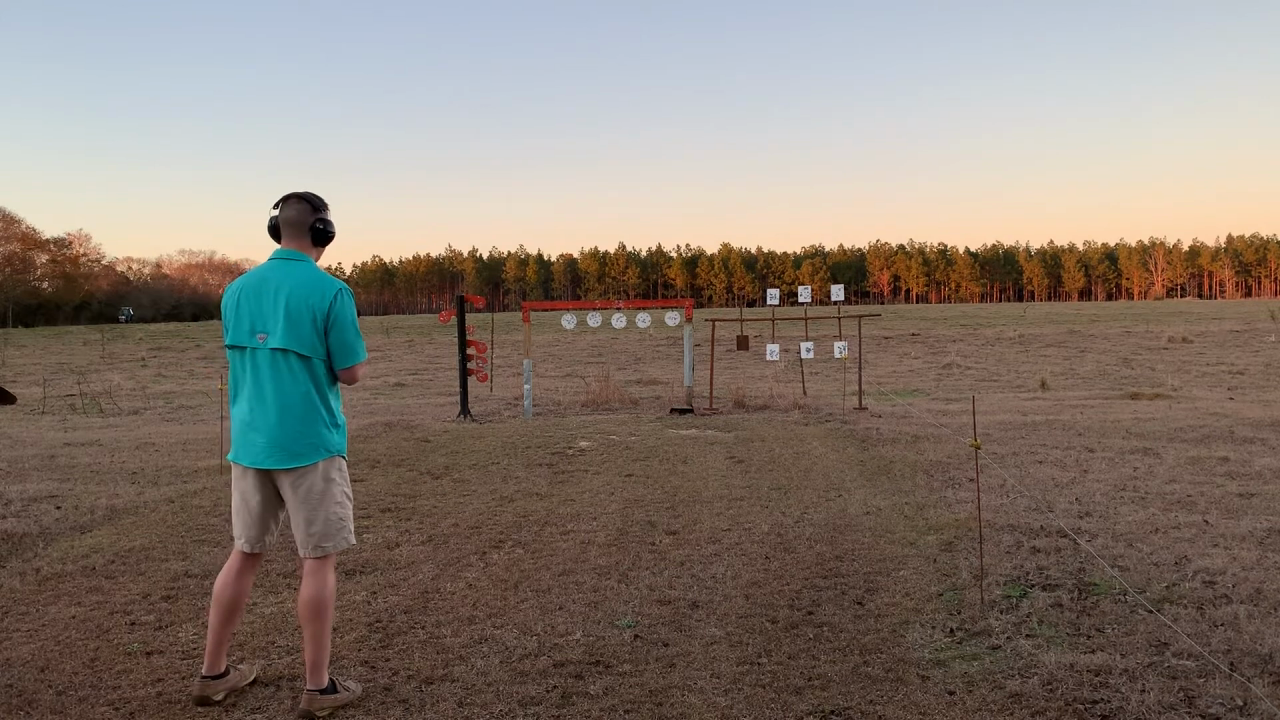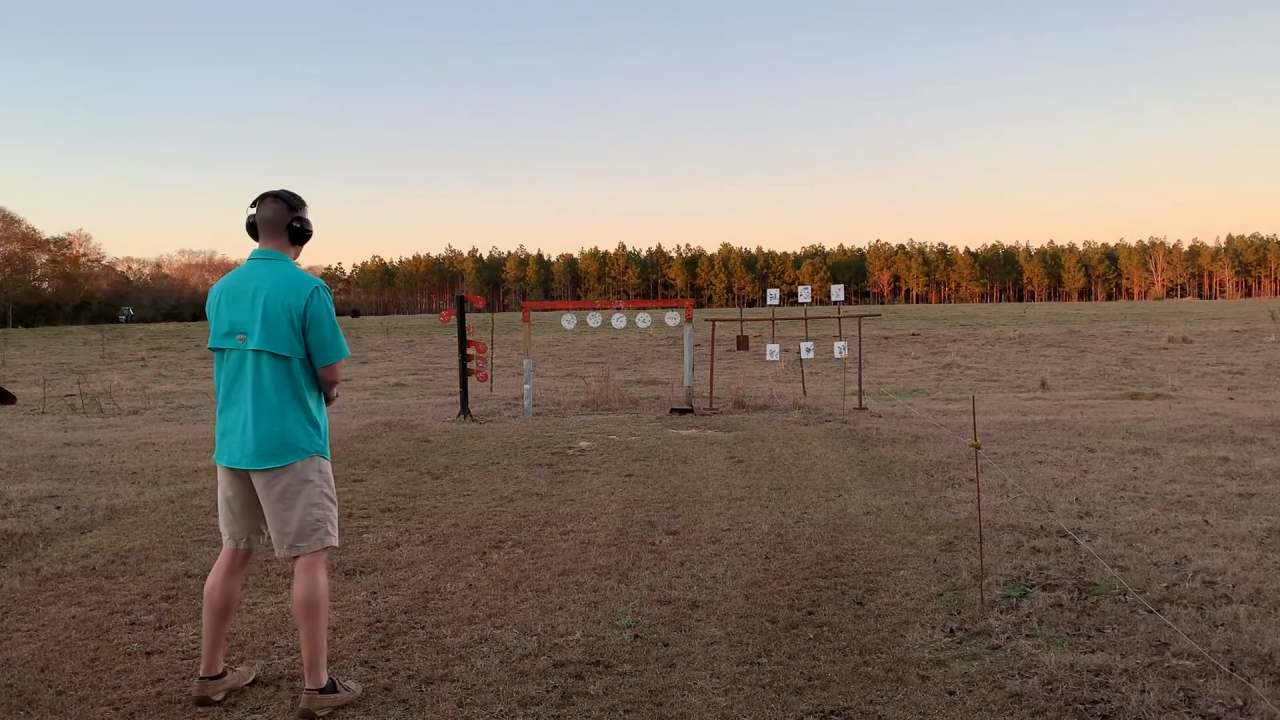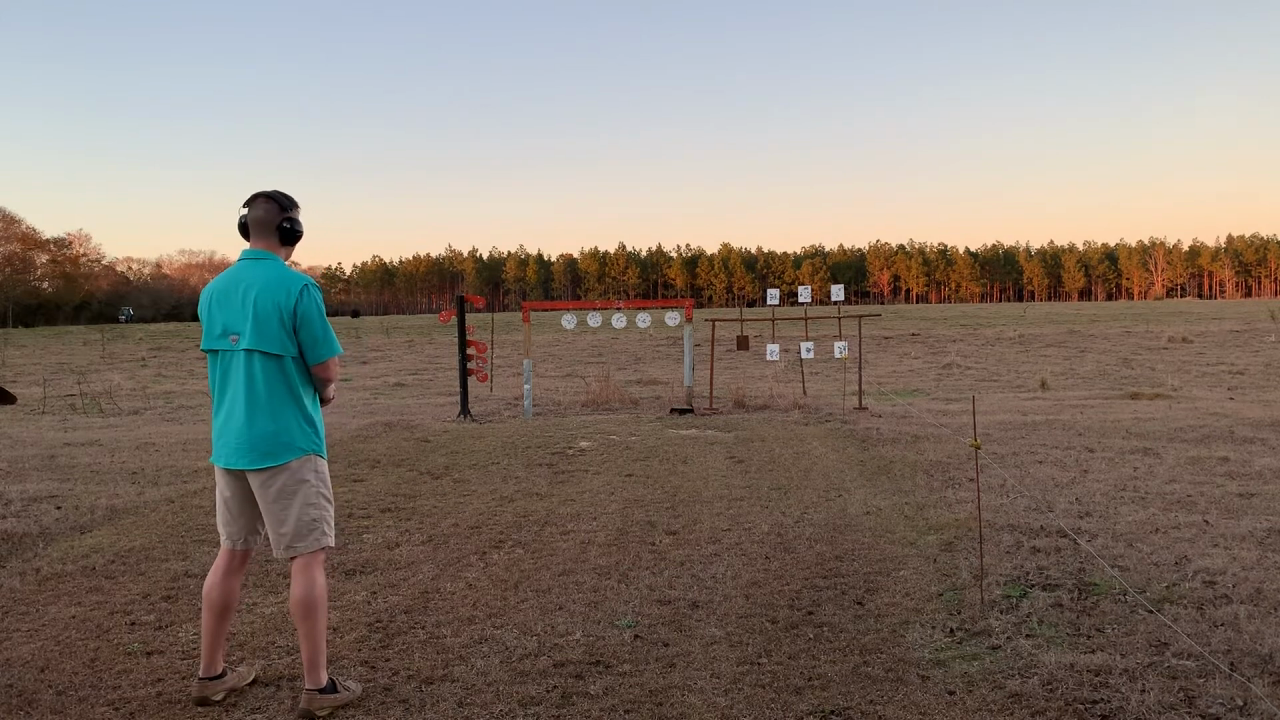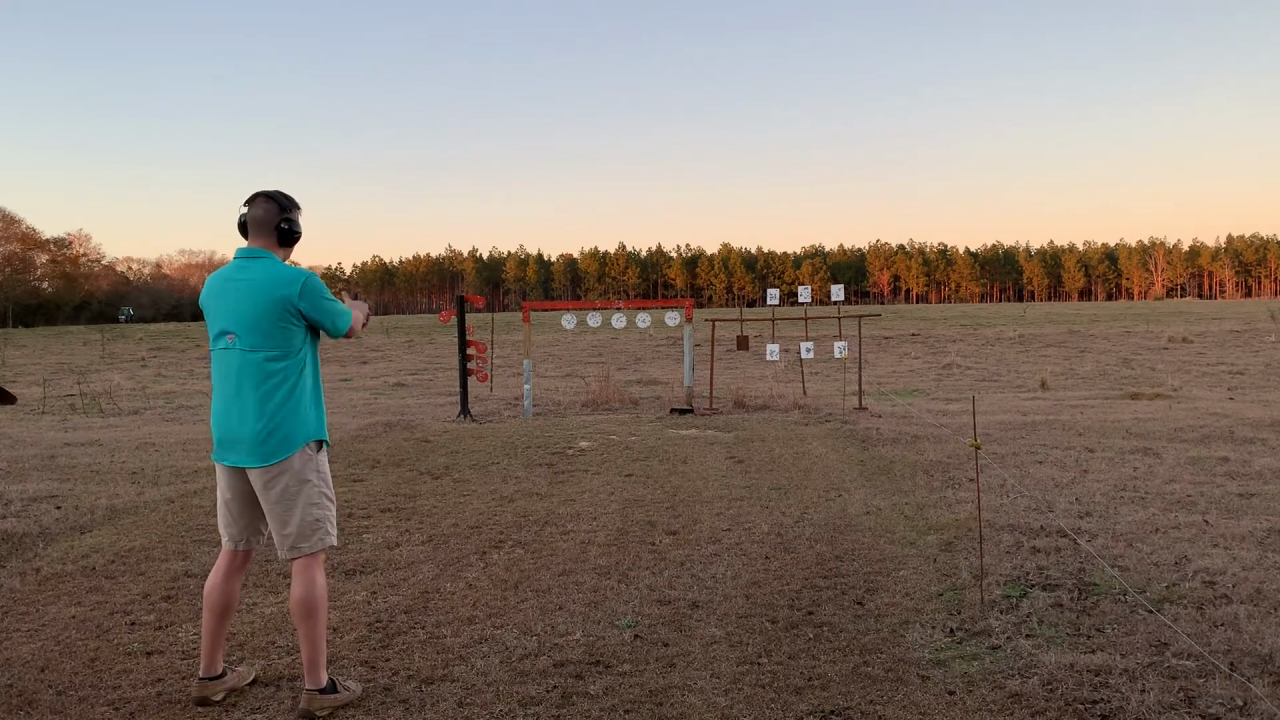
dt=0.4s
person 1, frame 1
left shoulder: (238, 289)
right shoulder: (330, 290)
left elbow: (244, 360)
right elbow: (351, 374)
left hip: (250, 443)
right hip: (310, 444)
left knee: (245, 554)
right knee: (319, 560)
left ankle: (213, 672)
person 1, frame 2
left shoulder: (222, 289)
right shoulder: (307, 288)
right elbow: (333, 373)
right wrist: (325, 390)
left hip: (234, 443)
right hip: (292, 444)
left knee: (234, 553)
right knee: (310, 559)
left ankle: (211, 674)
person 1, frame 3
left shoulder: (213, 290)
right shoulder: (297, 287)
right elbow: (326, 369)
right wrist: (323, 389)
left hip: (231, 442)
right hip: (287, 443)
left knee: (232, 553)
right knee: (307, 559)
left ankle: (210, 674)
person 1, frame 4
left shoulder: (214, 285)
right shoulder: (296, 283)
right elbow: (347, 326)
left wrist: (336, 306)
right wrist: (357, 310)
left hip: (230, 440)
right hip: (286, 440)
left knee: (234, 553)
right knee: (308, 559)
left ankle: (210, 674)
